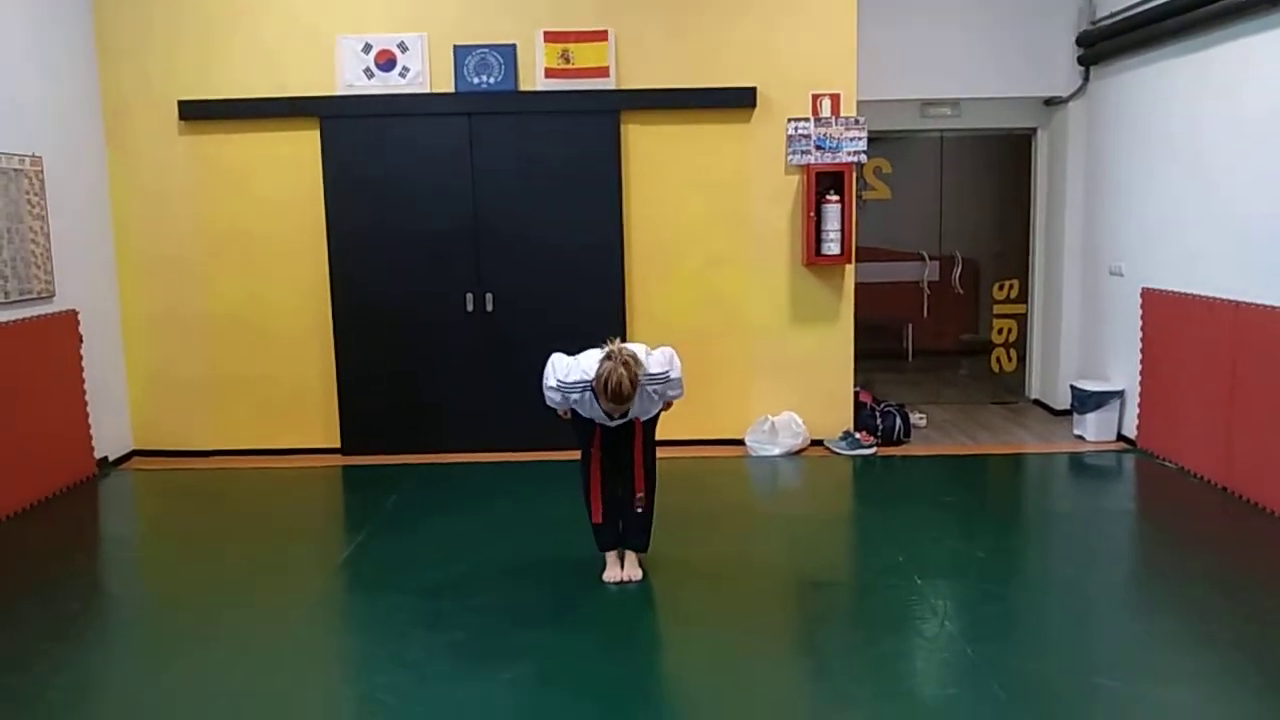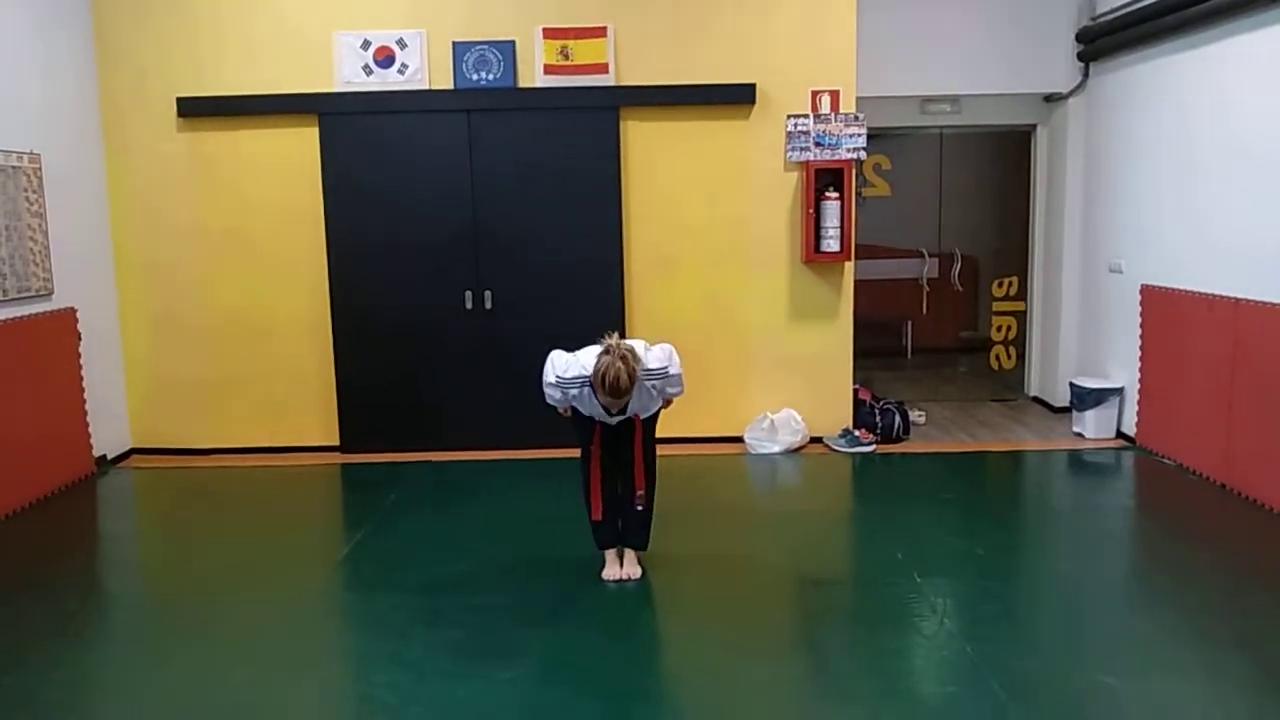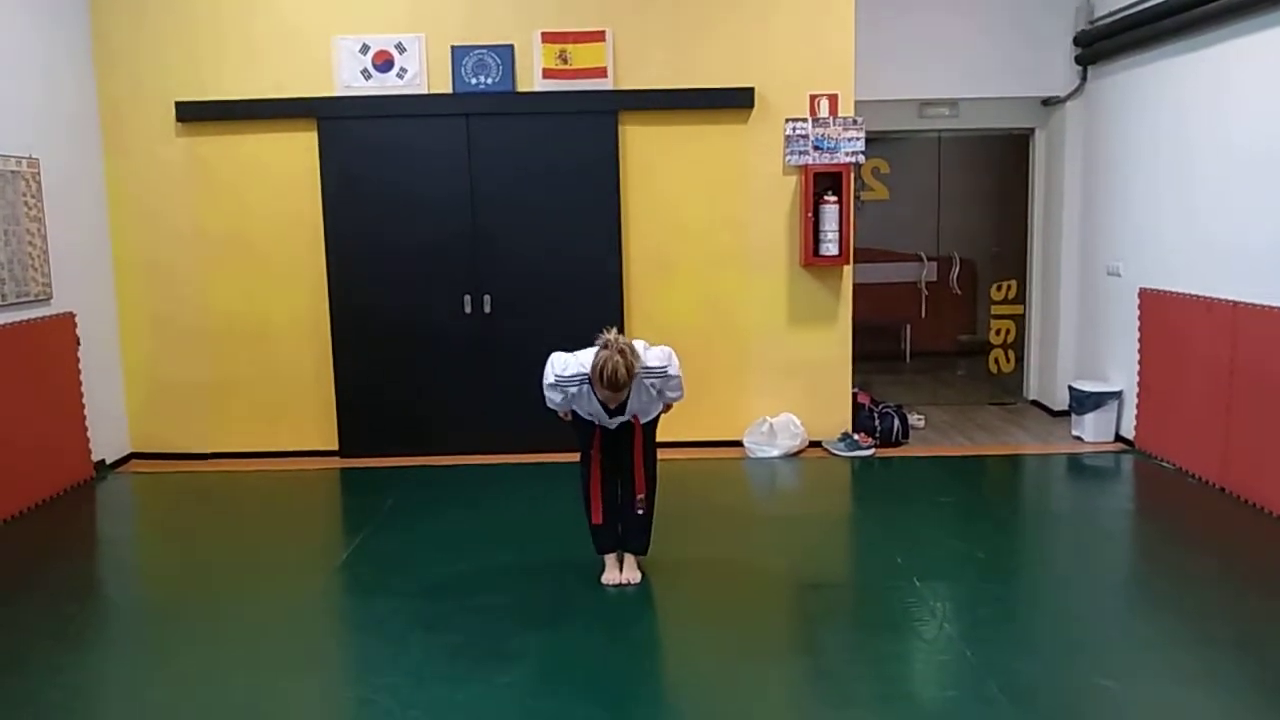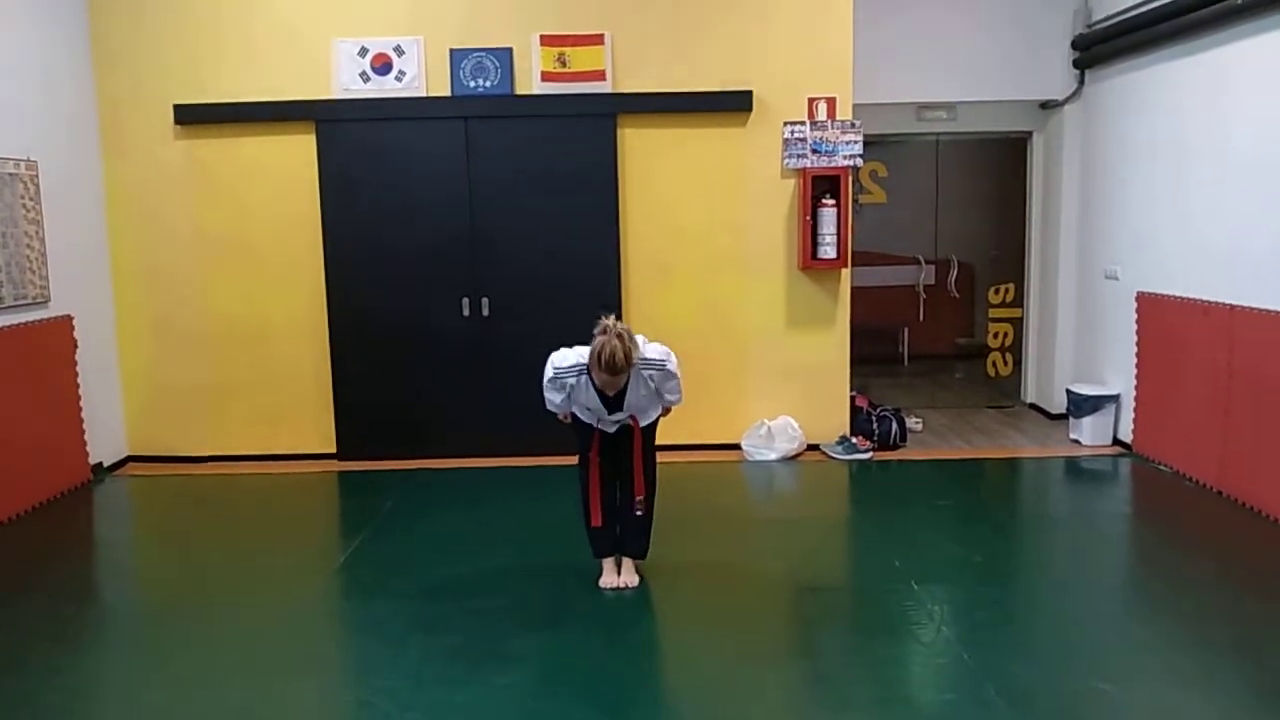
dt=0.1s
person 1, frame 1
left shoulder: (654, 374)
right shoulder: (573, 379)
left elbow: (670, 358)
right elbow: (554, 364)
left wrist: (669, 397)
right wrist: (560, 405)
left knee: (638, 473)
right knee: (598, 473)
left ankle: (632, 552)
right ankle: (611, 553)
person 1, frame 2
left shoulder: (653, 369)
right shoulder: (571, 376)
left elbow: (670, 356)
right elbow: (553, 362)
left wrist: (668, 395)
right wrist: (562, 403)
left knee: (638, 472)
right knee: (598, 473)
left ankle: (631, 551)
right ankle: (610, 551)
person 1, frame 3
left shoulder: (653, 369)
right shoulder: (570, 375)
left elbow: (670, 359)
right elbow: (552, 365)
left wrist: (669, 399)
right wrist: (561, 407)
left hip: (640, 415)
left knee: (638, 477)
right knee: (598, 478)
left ankle: (631, 555)
right ankle: (610, 556)
person 1, frame 4
left shoulder: (653, 364)
right shoulder: (567, 369)
left elbow: (670, 363)
right elbow: (553, 385)
left wrist: (667, 403)
right wrist: (562, 408)
left hip: (638, 419)
right hip: (590, 421)
left knee: (638, 484)
right knee: (597, 485)
left ankle: (629, 559)
right ankle: (608, 560)
